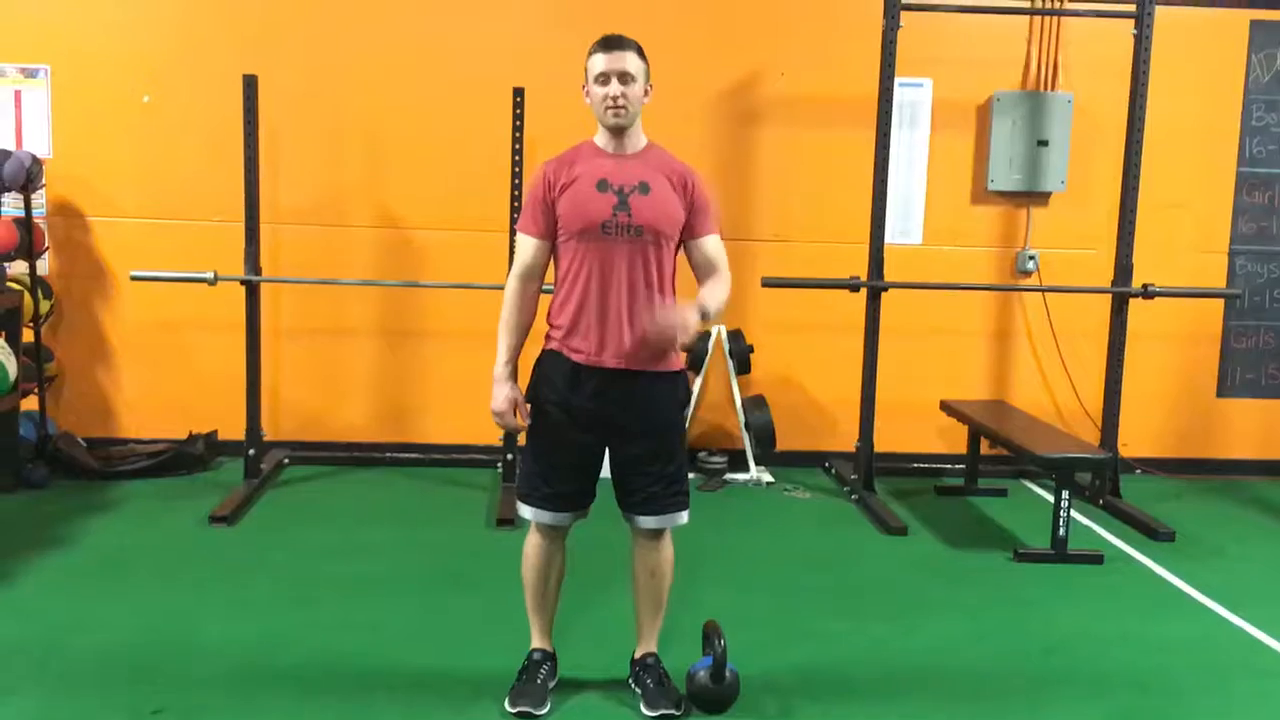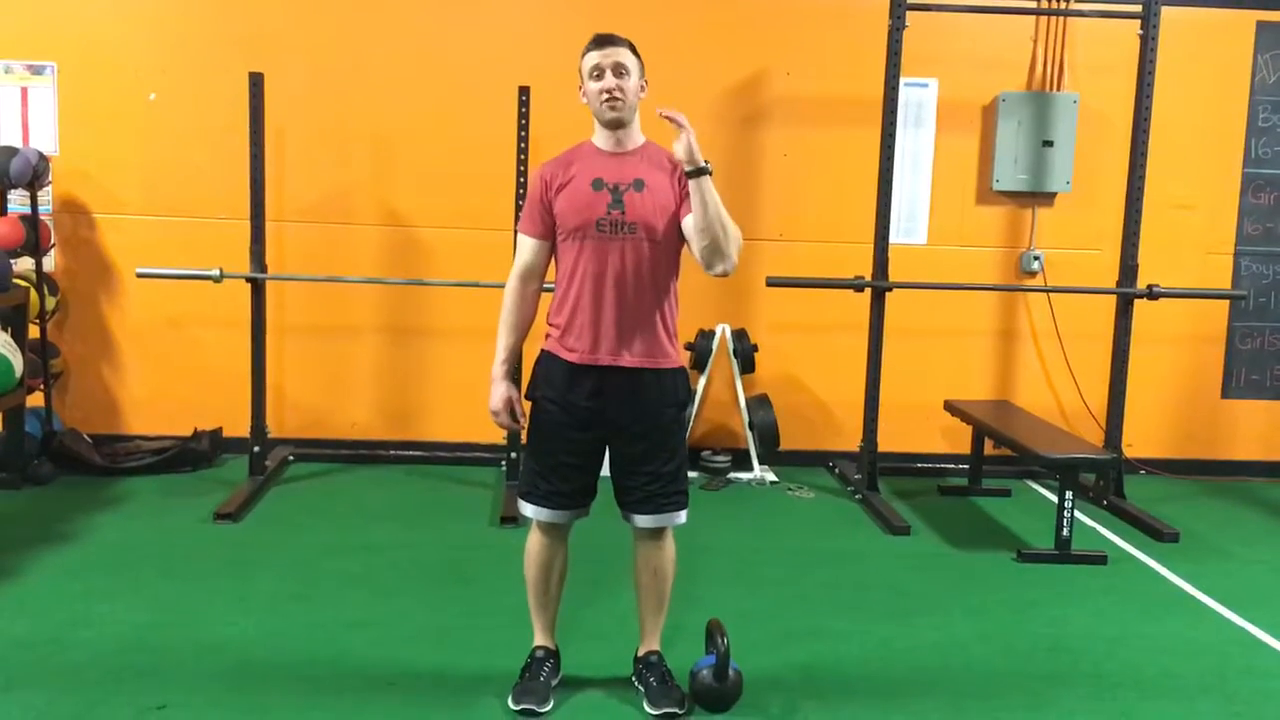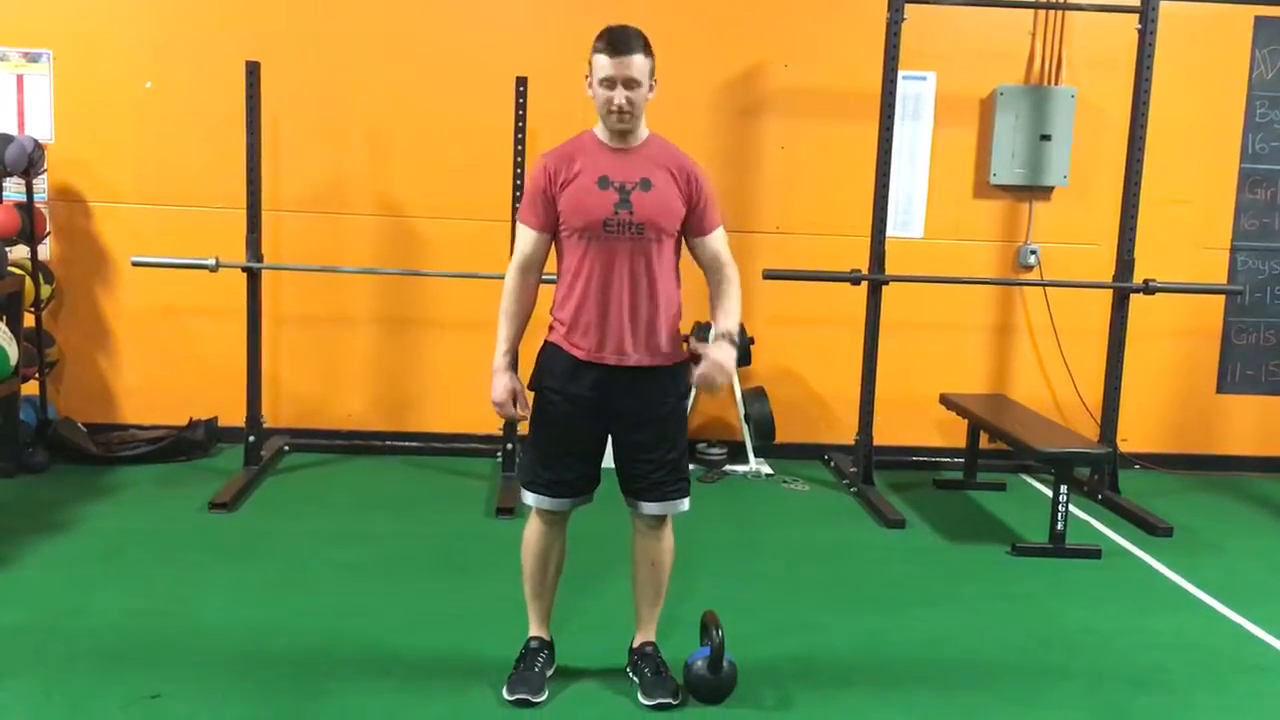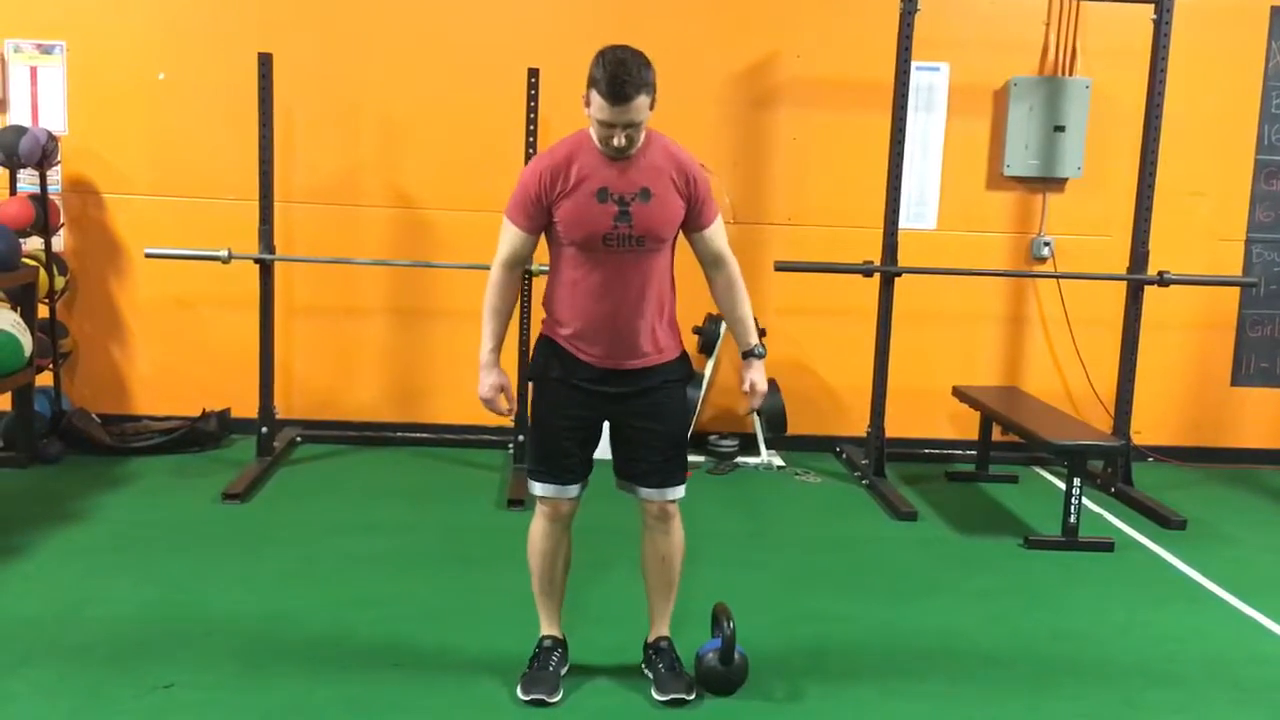
dt=1s
person 1, frame 1
left shoulder: (681, 180)
right shoulder: (556, 175)
left elbow: (718, 274)
right elbow: (524, 277)
left wrist: (695, 311)
right wrist: (504, 370)
left hip: (653, 379)
right hip: (567, 374)
left knee: (653, 525)
right knee: (548, 521)
left ankle: (647, 659)
right ankle: (540, 655)
person 1, frame 2
left shoulder: (677, 174)
right shoulder: (555, 175)
left elbow: (721, 261)
right elbow: (525, 277)
left wrist: (696, 168)
right wrist: (501, 370)
left hip: (653, 376)
right hip: (567, 373)
left knee: (654, 523)
right knee: (549, 519)
left ankle: (650, 657)
right ankle: (542, 652)
person 1, frame 3
left shoulder: (683, 172)
right shoulder: (557, 167)
left elbow: (722, 270)
right elbow: (524, 268)
left wrist: (724, 337)
right wrist: (502, 362)
left hip: (655, 373)
right hip: (569, 367)
left knee: (654, 514)
right knee: (548, 510)
left ankle: (645, 648)
right ankle: (537, 643)
person 1, frame 4
left shoulder: (682, 172)
right shoulder: (549, 171)
left elbow: (719, 262)
right elbow: (508, 265)
left wrist: (752, 352)
right wrist: (489, 360)
left hip: (656, 367)
right hip: (568, 364)
left knee: (662, 507)
right knee: (554, 505)
left ankle: (660, 643)
right ankle: (550, 641)
